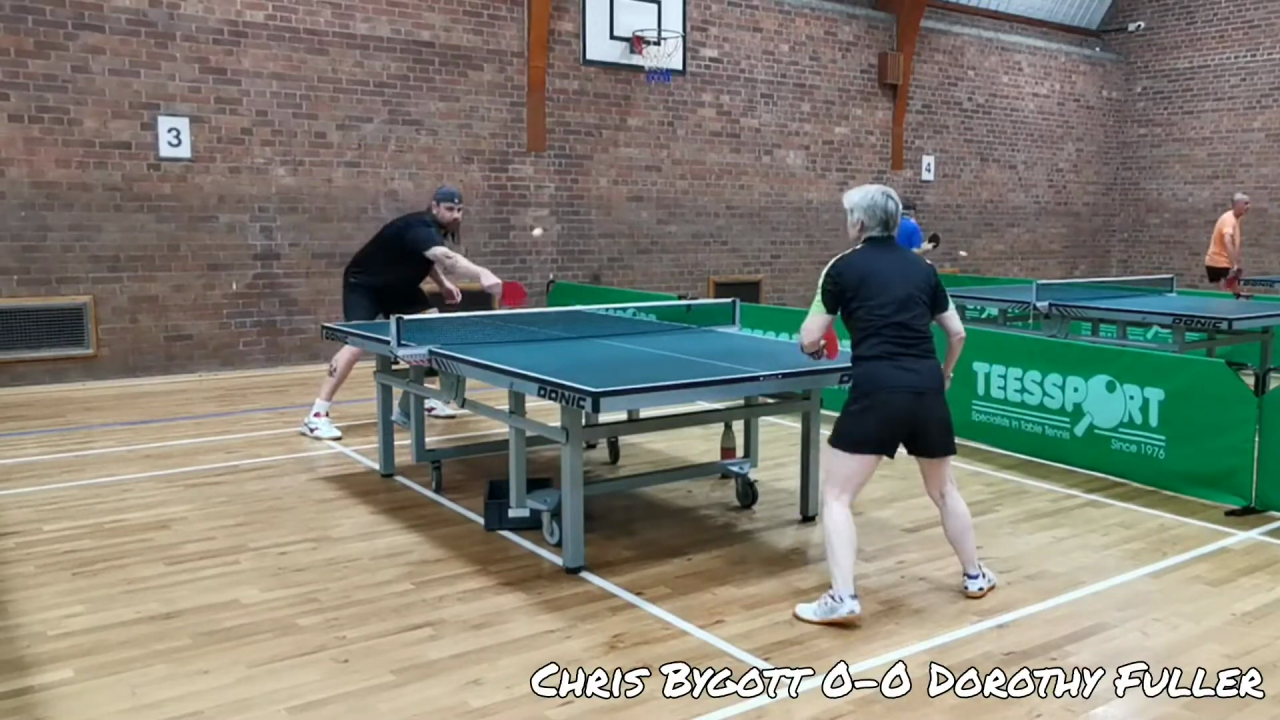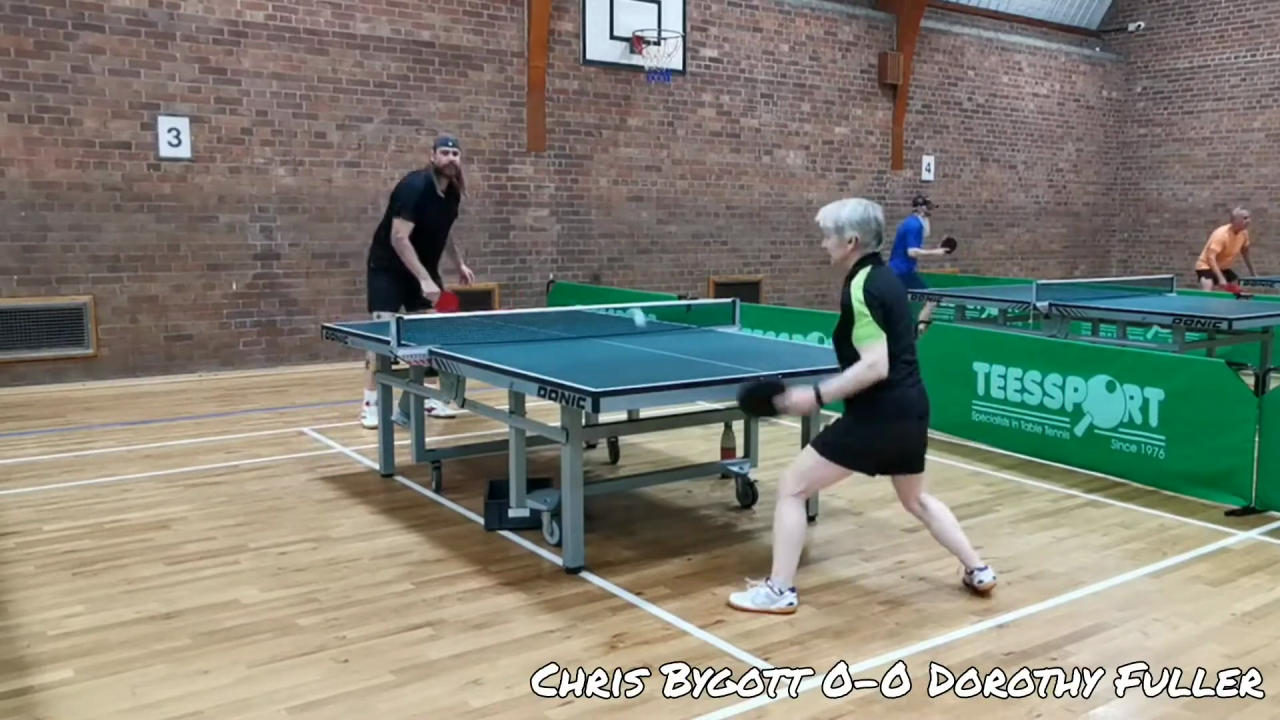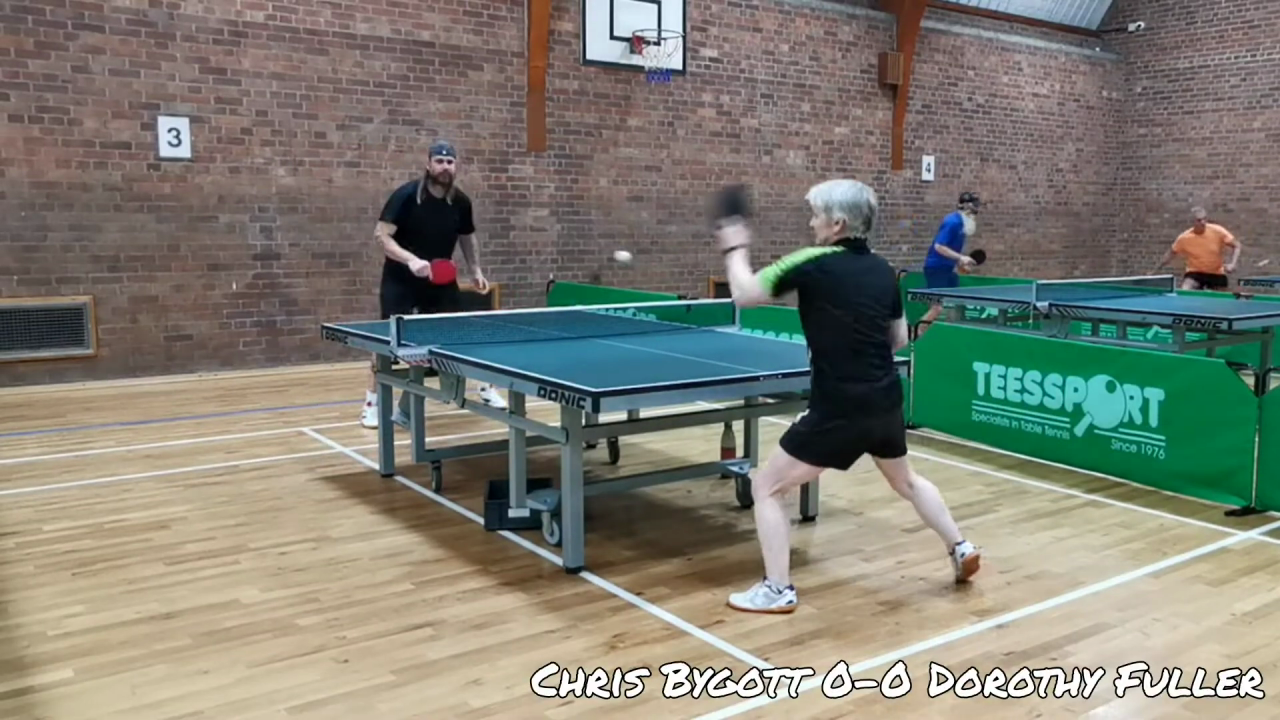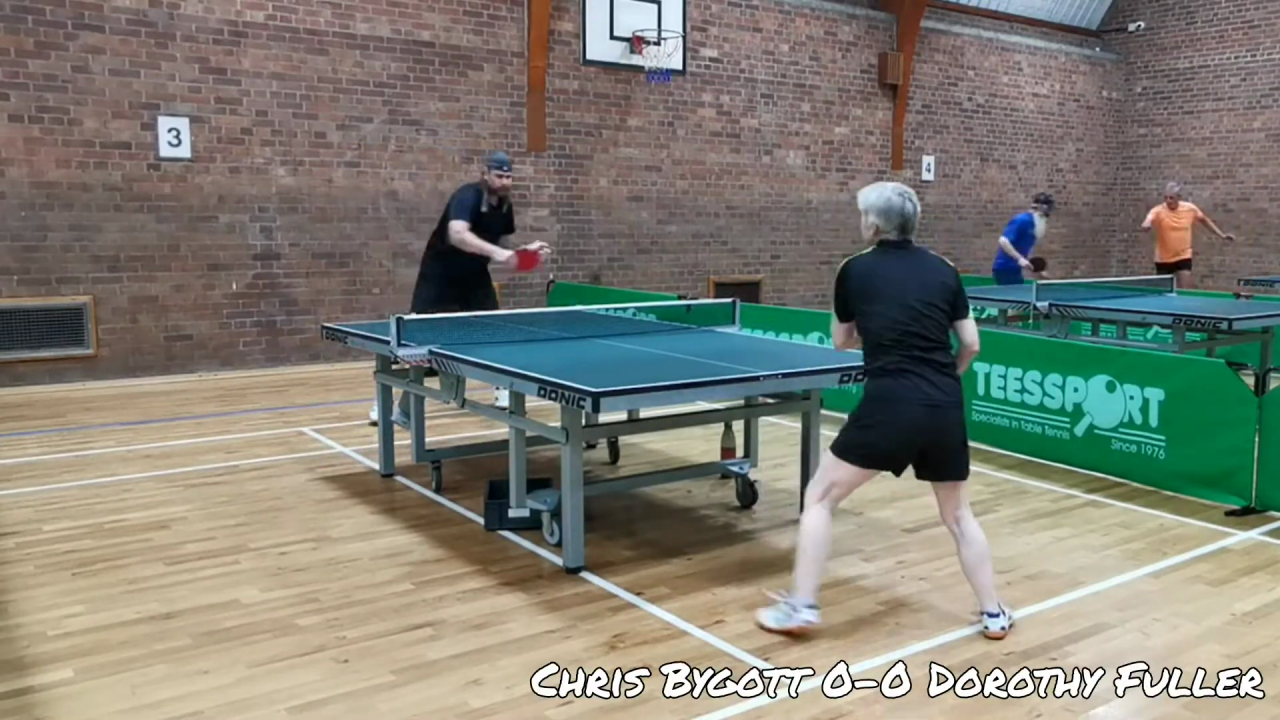
dt=0.4s
person 1, frame 1
left shoulder: (843, 267)
right shoulder: (922, 268)
left elbow: (808, 339)
right elbow: (957, 333)
left wrist: (816, 346)
right wrist: (943, 374)
left hip: (876, 391)
right hip: (927, 390)
left knee: (837, 495)
right knee: (942, 489)
left ankle: (843, 598)
right ankle: (975, 575)
person 1, frame 2
left shoulder: (862, 291)
right shoulder: (882, 279)
left elbow: (875, 367)
left wrist: (817, 395)
left hip: (883, 413)
right hip: (911, 411)
left knee: (791, 487)
right knee: (917, 500)
left ankle: (780, 590)
right ankle: (977, 570)
person 1, frame 3
left shoulder: (814, 263)
right shoulder: (885, 271)
left elbow: (745, 293)
right elbow: (900, 340)
left wrist: (735, 247)
left hip: (840, 411)
right hip: (886, 402)
left knee: (767, 486)
right knee: (905, 479)
left ankle: (777, 590)
right ankle: (960, 547)
person 1, frame 4
left shoulder: (854, 271)
right shoulder: (944, 271)
left elbow: (843, 340)
right elbow: (970, 345)
left hip: (888, 405)
right hip: (944, 406)
left knee: (819, 497)
right knee: (958, 515)
left ankle: (801, 606)
right ankle: (992, 613)
person 2, frame 1
left shoulder: (439, 230)
right shoulder: (421, 229)
left elbow: (435, 262)
right elbow: (446, 258)
left wrist: (443, 284)
right wrist: (483, 274)
left hip: (399, 288)
right hip: (364, 285)
right knee: (355, 345)
left ankle: (423, 399)
right ankle: (317, 415)
person 2, frame 2
left shoulder: (454, 192)
right shoulder: (415, 187)
right elbow: (399, 238)
left wrist: (459, 264)
right wrist: (425, 280)
left hip: (424, 271)
right hip: (389, 268)
left ankle: (428, 399)
right ankle: (370, 402)
person 2, frame 3
left shoulder: (461, 202)
right shoulder: (408, 195)
left elbow: (466, 239)
right elbow: (381, 235)
left wrist: (475, 271)
right wrist: (410, 260)
left hip: (441, 280)
right hip: (401, 279)
left ankle: (486, 390)
right ankle: (372, 403)
person 2, frame 4
left shoulder: (505, 205)
right shoulder: (467, 197)
left elbow: (501, 238)
right elbow: (456, 235)
left wrist: (525, 250)
right wrist: (494, 251)
left hip: (474, 277)
right hip: (439, 274)
left ankle: (502, 391)
